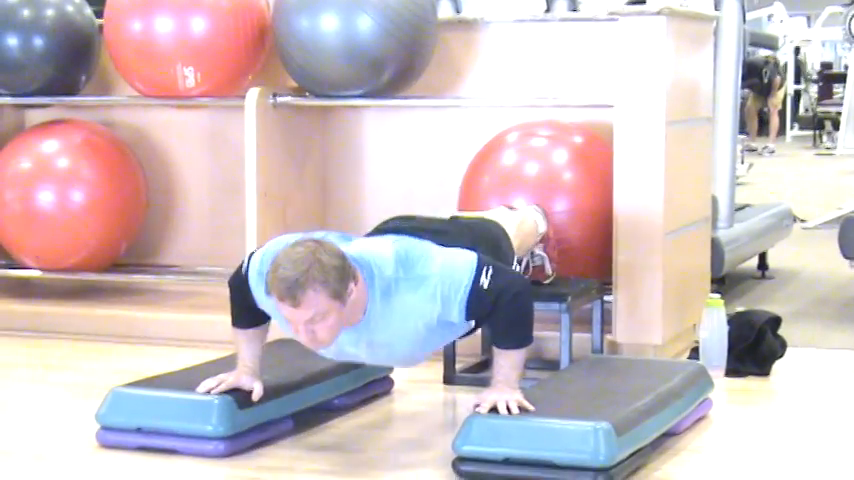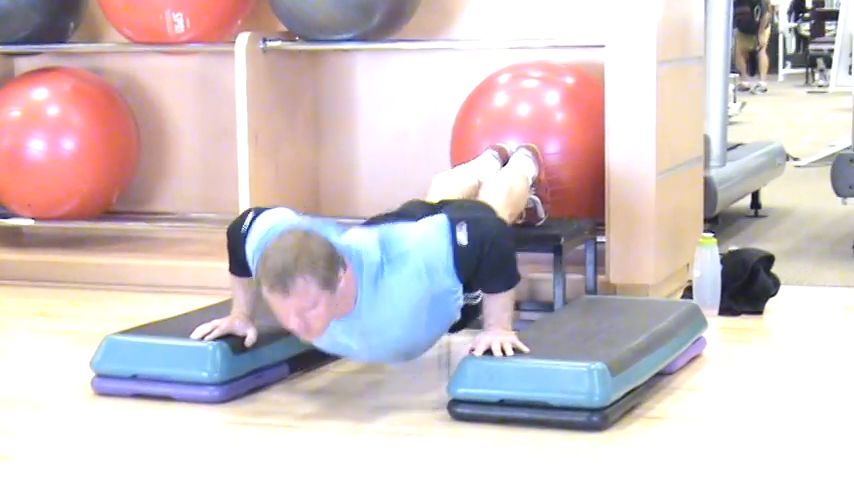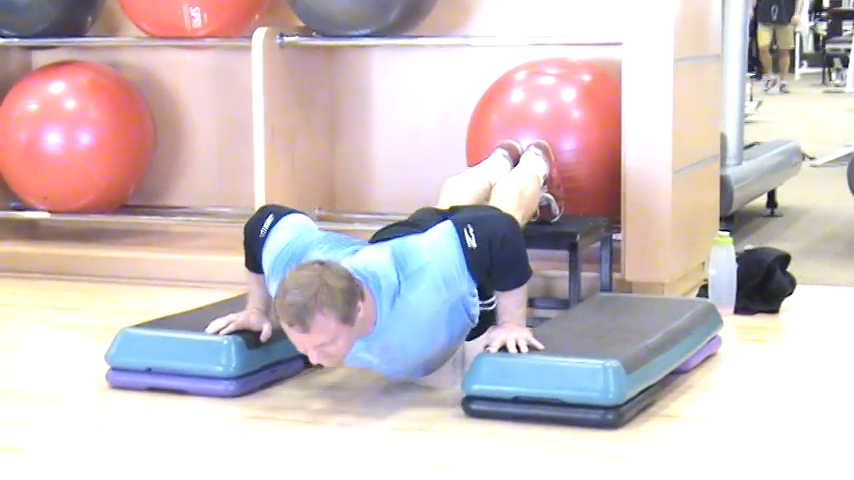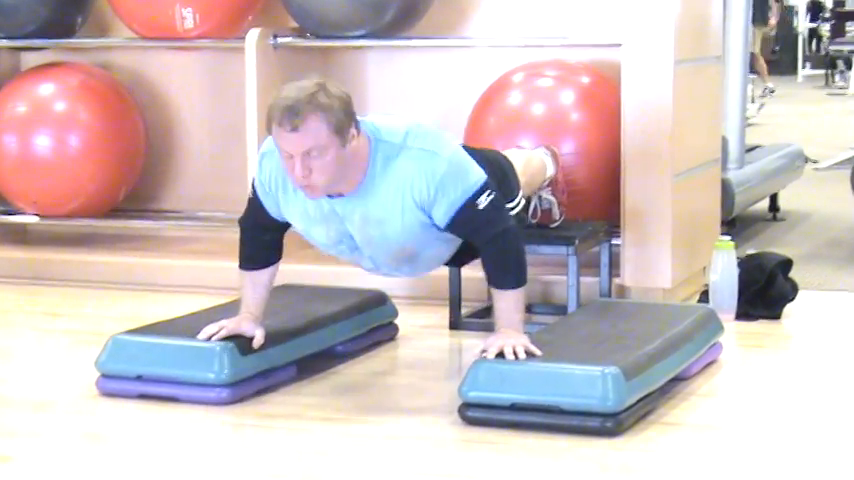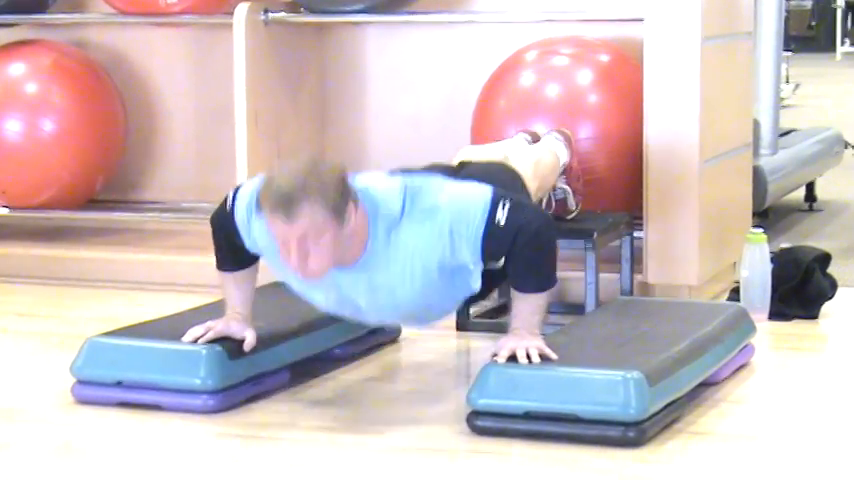
dt=1s
person 1, frame 1
left shoulder: (414, 280)
right shoulder: (272, 267)
left elbow: (513, 291)
right elbow: (241, 289)
left wrist: (505, 384)
right wrist: (247, 368)
left knee: (504, 237)
left ankle: (533, 221)
right ankle: (501, 216)
person 1, frame 2
left shoulder: (400, 273)
right shoulder: (269, 245)
left elbow: (492, 235)
right elbow: (244, 226)
left wrist: (498, 326)
right wrist: (241, 315)
right hip: (390, 228)
left knee: (495, 204)
right knee: (439, 197)
left ankle: (524, 165)
right ankle: (489, 160)
person 1, frame 3
left shoulder: (417, 285)
right shoulder: (287, 263)
left elbow: (501, 233)
right elbow: (265, 221)
left wrist: (512, 323)
right wrist: (256, 310)
right hip: (399, 237)
left knee: (503, 208)
right knee: (449, 203)
left ankle: (535, 163)
right ankle: (500, 160)
person 1, frame 4
left shoulder: (423, 163)
right shoulder: (275, 162)
left elbow: (499, 235)
right elbow: (259, 229)
left wrist: (509, 329)
right wrist: (249, 315)
left hip: (484, 200)
left knee: (514, 174)
left ankle: (543, 165)
right ankle: (519, 156)
person 1, frame 5
left shoulder: (429, 217)
right shoulder: (263, 210)
left elbow: (533, 224)
right elbow: (226, 222)
left wrist: (524, 330)
right wrist: (237, 315)
left knee: (519, 178)
right knee: (467, 164)
left ankle: (555, 149)
right ankle: (519, 143)
